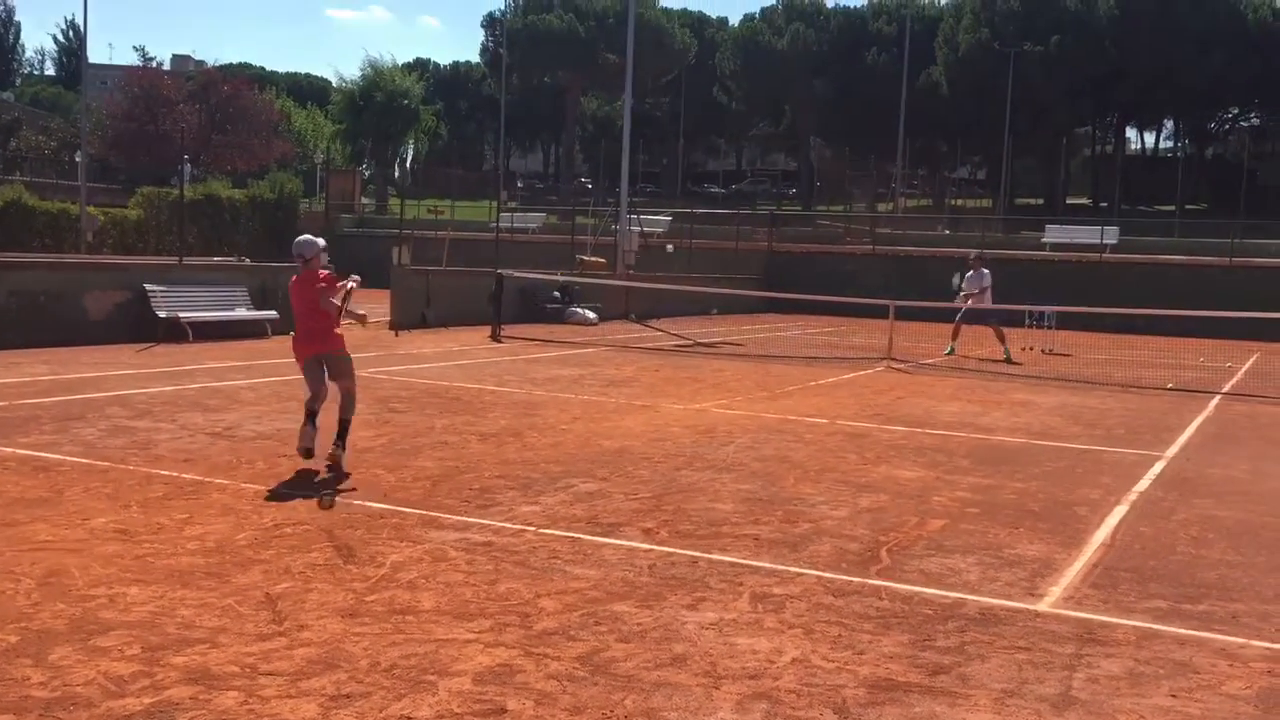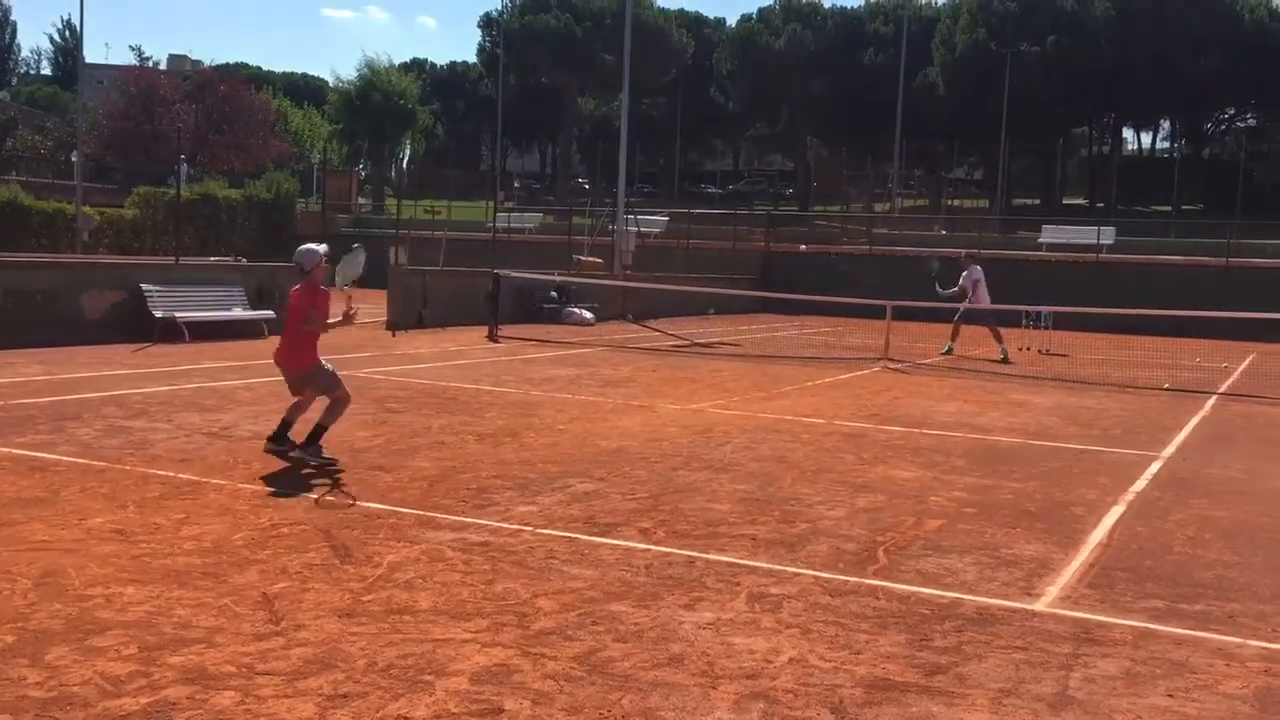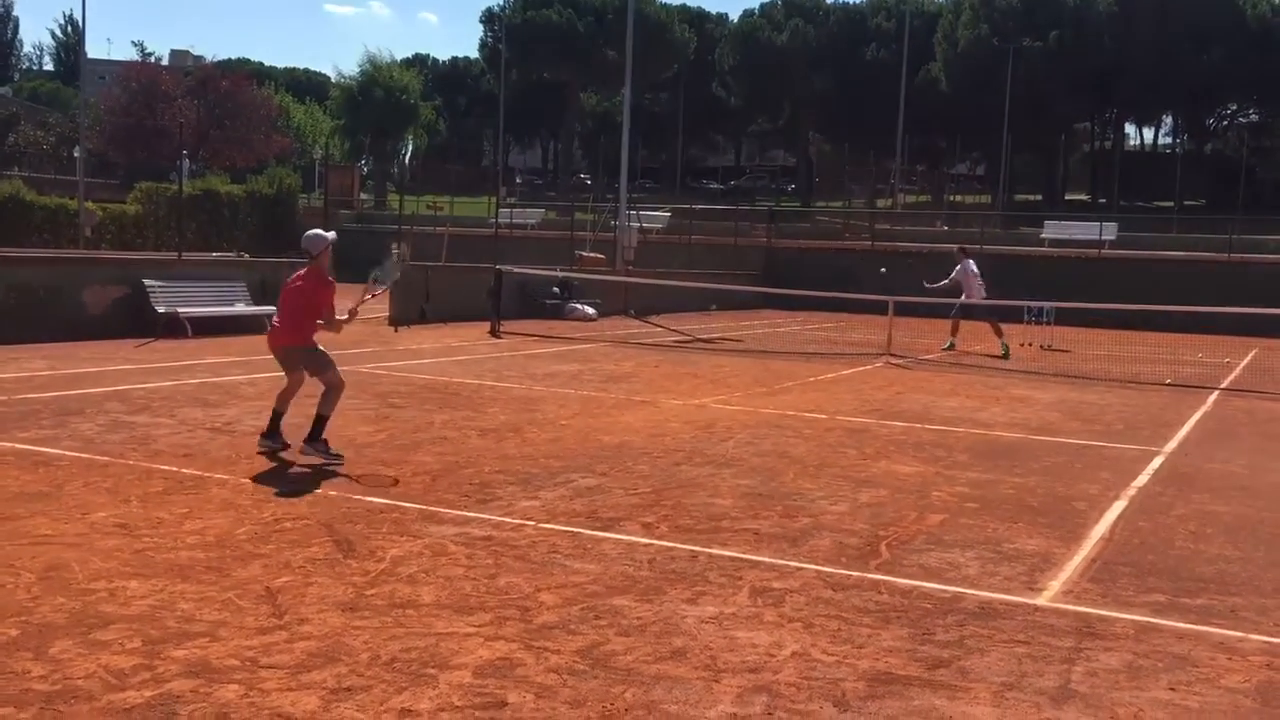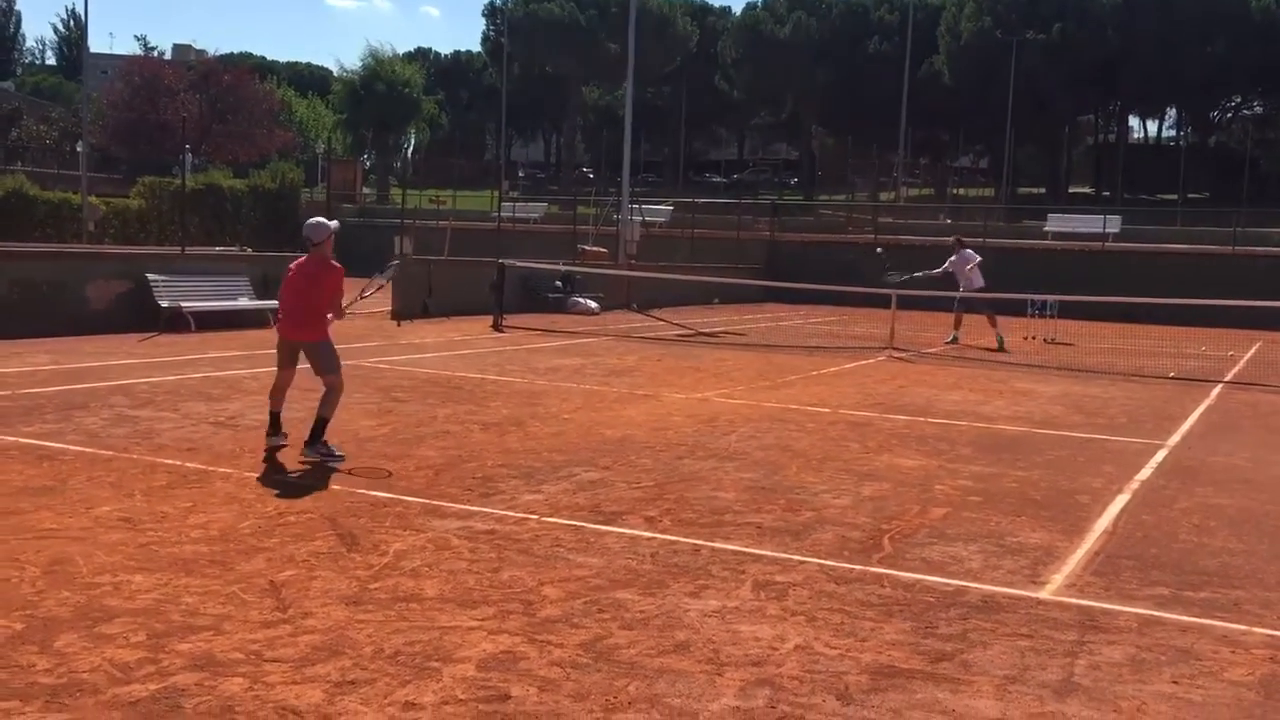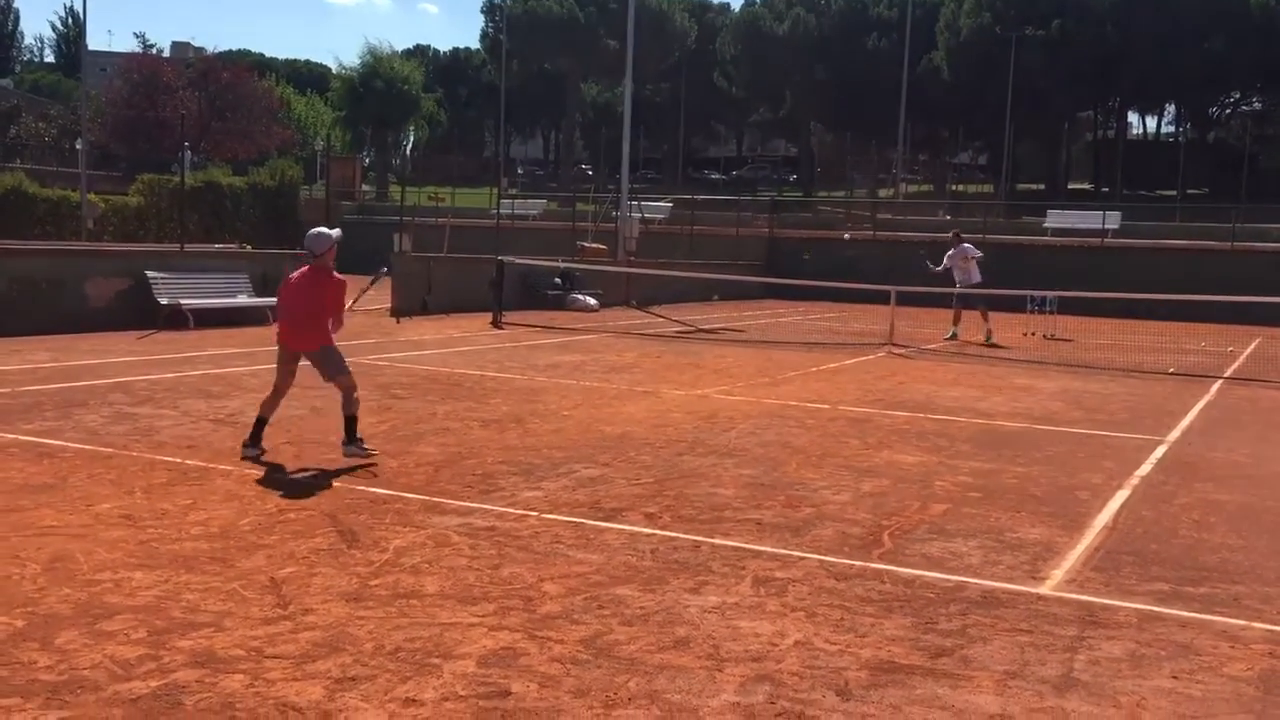
dt=0.2s
person 1, frame 1
left shoulder: (294, 283)
right shoulder: (324, 276)
right elbow: (325, 300)
left wrist: (347, 284)
right wrist: (353, 313)
left hip: (304, 345)
right hip: (330, 341)
left knee: (318, 392)
right knee: (348, 392)
left ankle: (310, 427)
right ankle: (339, 443)
person 1, frame 2
left shoulder: (297, 292)
right shoulder: (318, 292)
right elbow: (312, 325)
left wrist: (337, 321)
right wrist: (342, 322)
left hip: (284, 356)
right hip: (303, 357)
left knee: (306, 396)
right knee: (341, 398)
left ankle: (278, 439)
right ankle: (309, 445)
person 1, frame 3
left shoulder: (296, 278)
right shoulder: (325, 282)
right elbow: (329, 321)
left wrist: (326, 325)
right wrist: (347, 319)
left hip: (277, 337)
right hip: (297, 340)
left knee: (295, 381)
right knee: (335, 383)
left ankle: (271, 434)
right ankle: (314, 440)
person 1, frame 4
left shoulder: (294, 267)
right shoulder: (334, 269)
left elbow: (285, 301)
right elbow: (337, 312)
right wrist: (328, 318)
left hip: (287, 328)
right hip: (313, 332)
left knee: (283, 379)
right knee: (334, 384)
left ankle: (274, 431)
right ankle: (314, 443)
person 1, frame 5
left shoulder: (294, 277)
right shoulder: (336, 282)
left elbow: (280, 310)
right elbow: (337, 322)
right wrist: (331, 329)
left hip: (287, 337)
right hip: (316, 340)
left knee: (280, 388)
right knee: (349, 387)
left ankle: (253, 441)
right ankle: (351, 441)
